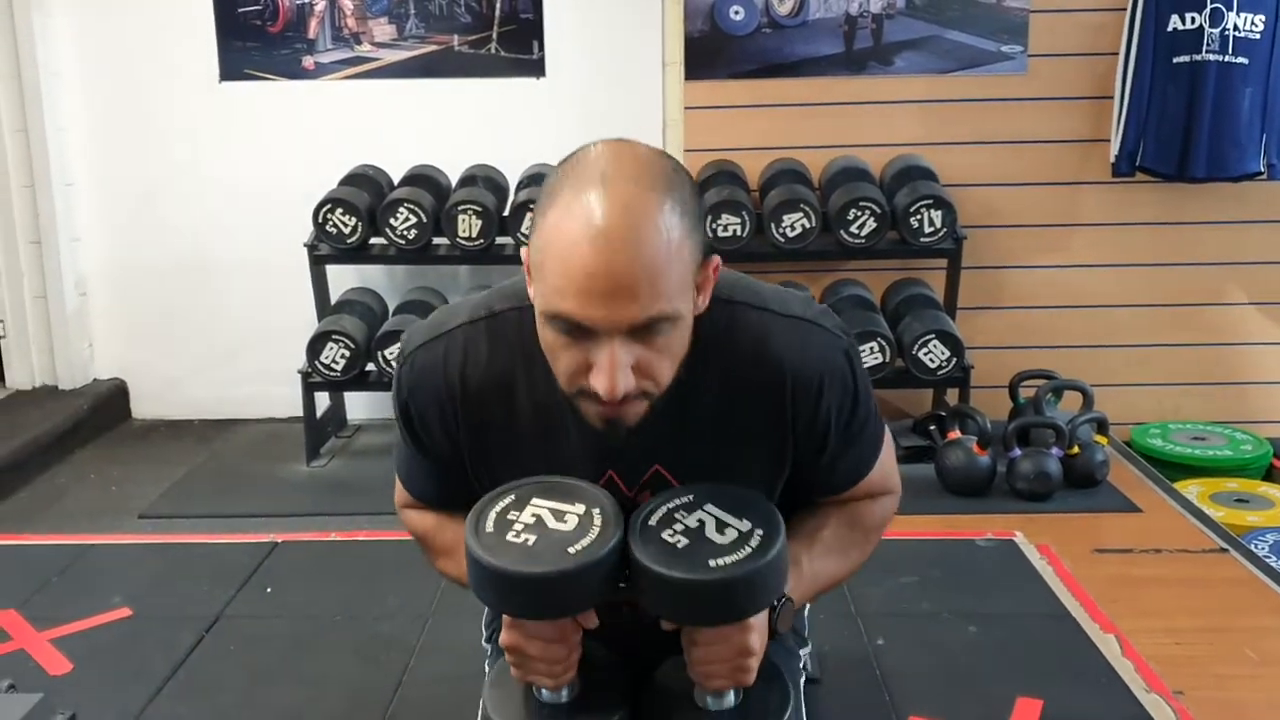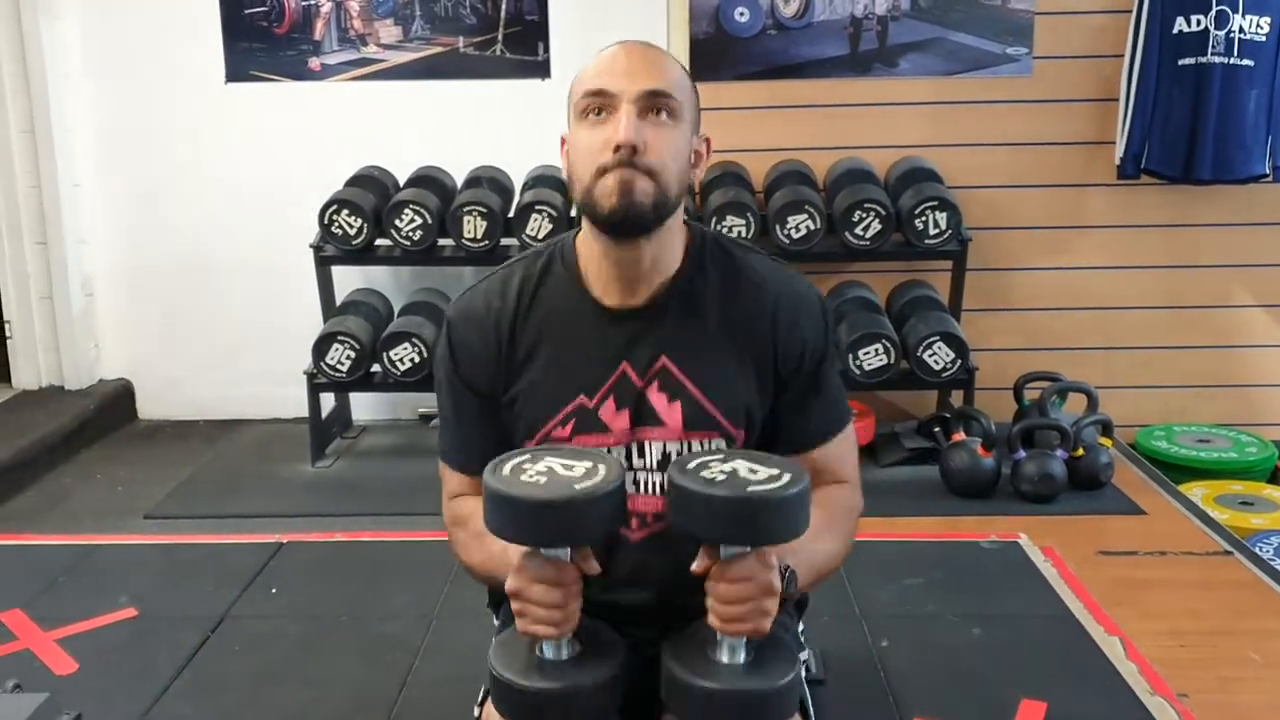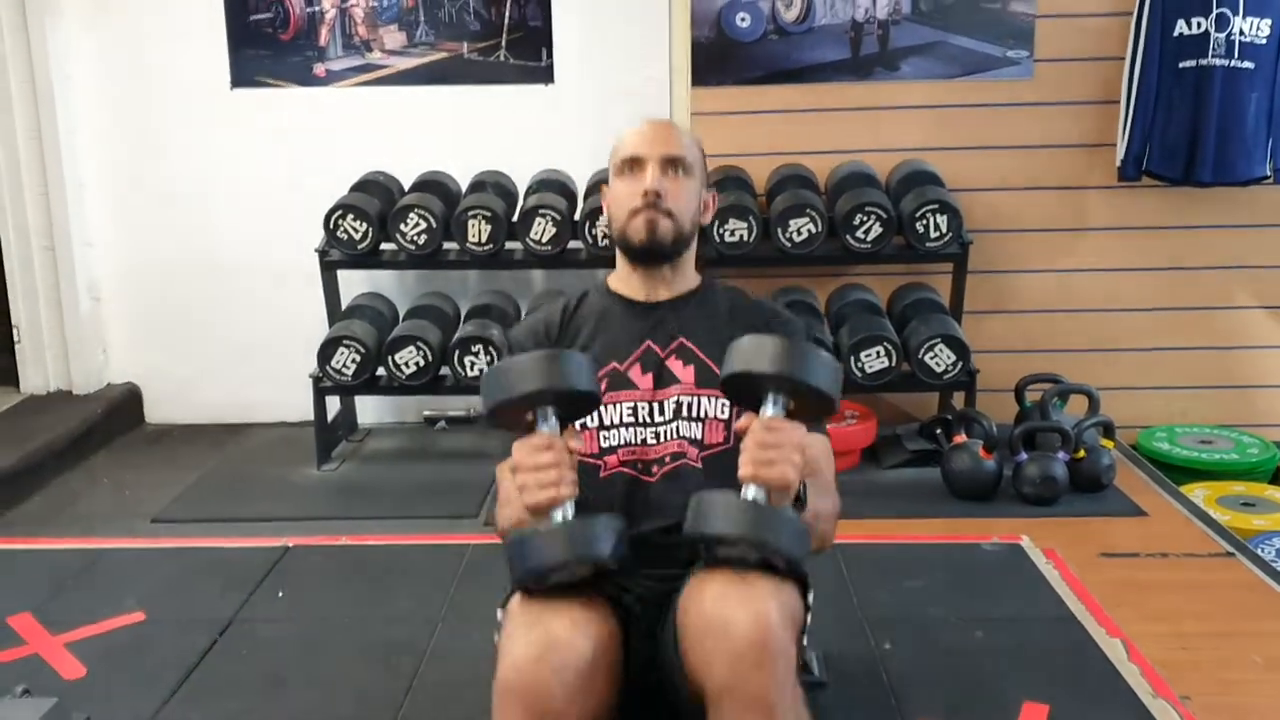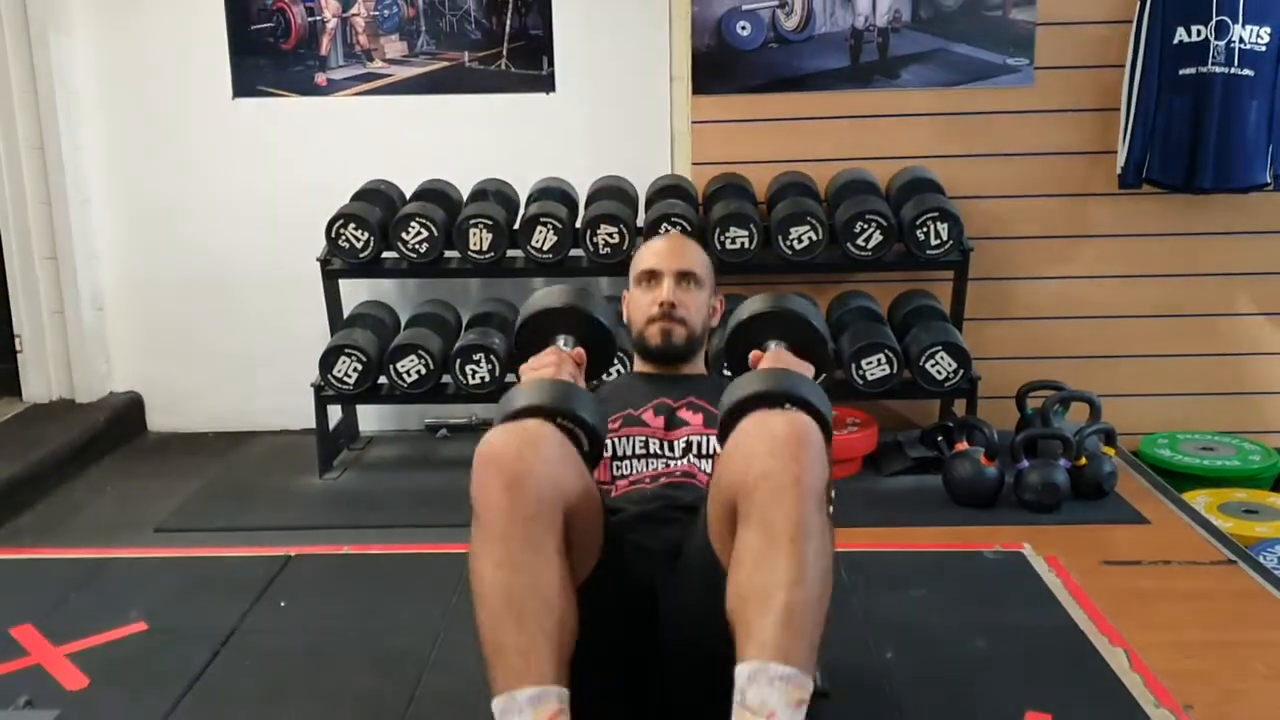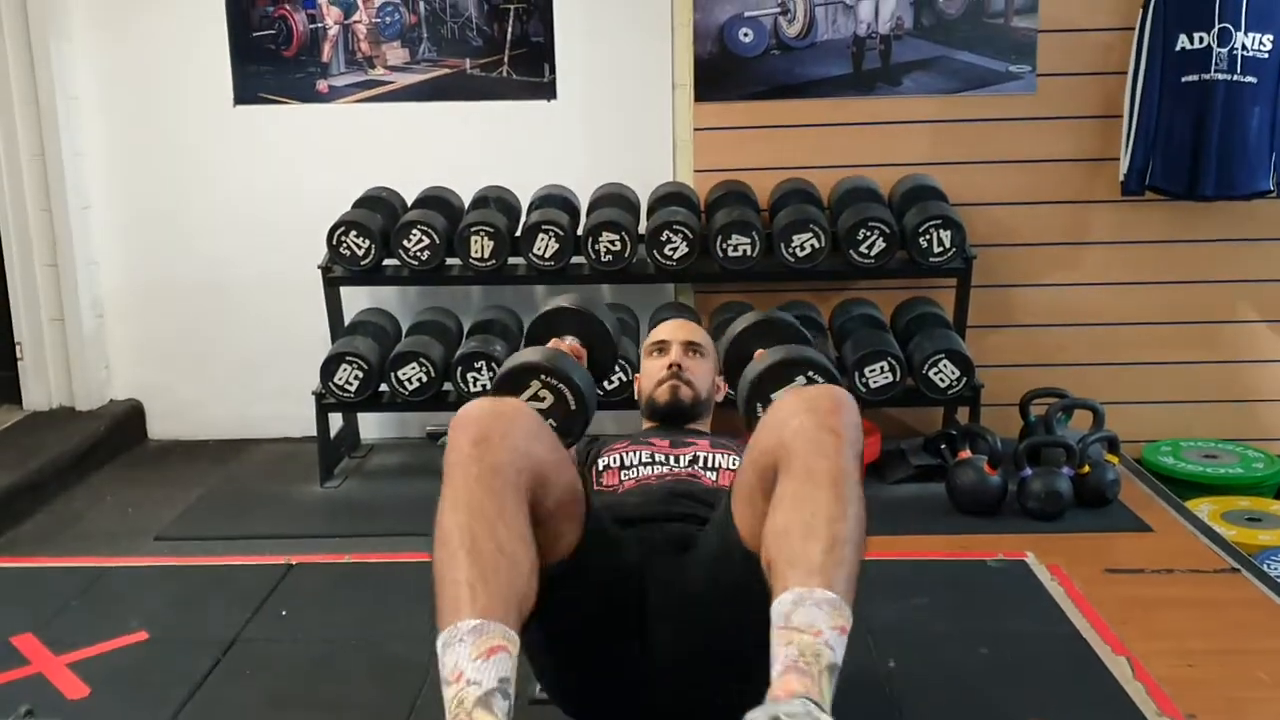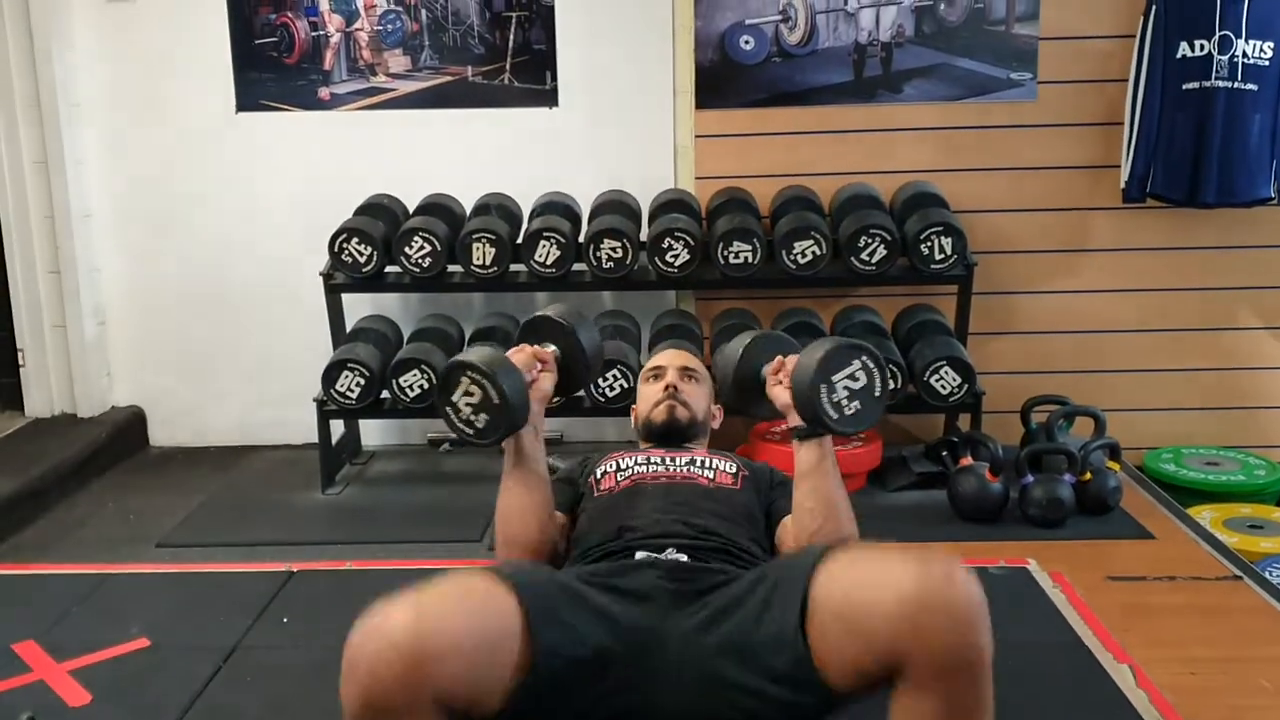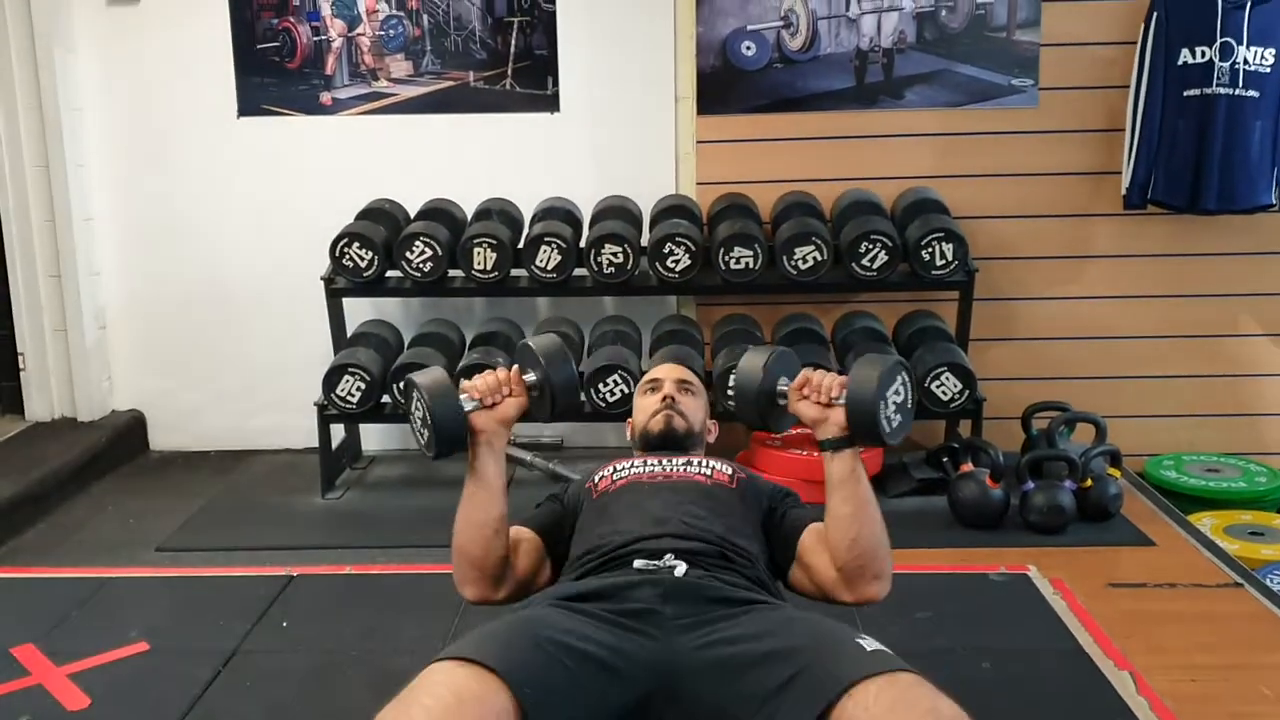
dt=0.3s
person 1, frame 1
left shoulder: (801, 357)
right shoulder: (446, 366)
left elbow: (869, 495)
right elbow: (425, 507)
left wrist: (772, 597)
left hip: (725, 633)
right hip: (552, 633)
person 1, frame 2
left shoulder: (783, 308)
right shoulder: (485, 316)
left elbow: (833, 486)
right elbow: (468, 503)
left wrist: (779, 566)
right wrist: (518, 562)
left hip: (727, 618)
right hip: (563, 618)
person 1, frame 3
left shoulder: (768, 329)
right shoulder: (545, 335)
left elbow: (820, 514)
right elbow: (510, 508)
left wrist: (792, 488)
right wrist: (529, 500)
left hip: (722, 585)
right hip: (588, 590)
left knee: (747, 628)
person 1, frame 4
left shoulder: (750, 409)
left elbow: (803, 538)
right elbow: (513, 525)
left wrist: (788, 437)
left hip: (717, 630)
right hip: (600, 632)
left knee: (777, 439)
right knee: (509, 450)
person 1, frame 5
left shoulder: (750, 454)
right shoulder: (592, 453)
right elbow: (530, 530)
left wrist: (788, 413)
left hip: (723, 625)
right hip: (598, 613)
left knee: (819, 409)
right knee: (488, 424)
person 1, frame 6
left shoulder: (758, 482)
right shoulder: (586, 476)
left elbow: (826, 568)
right elbow: (521, 560)
left wrist: (809, 427)
right wrist: (529, 419)
left hip: (734, 619)
left knee: (938, 600)
right knee: (395, 647)
person 1, frame 7
left shoulder: (759, 493)
right shoulder: (582, 493)
left elbow: (860, 579)
right elbow: (484, 578)
left wrist: (837, 439)
right wrist: (487, 440)
